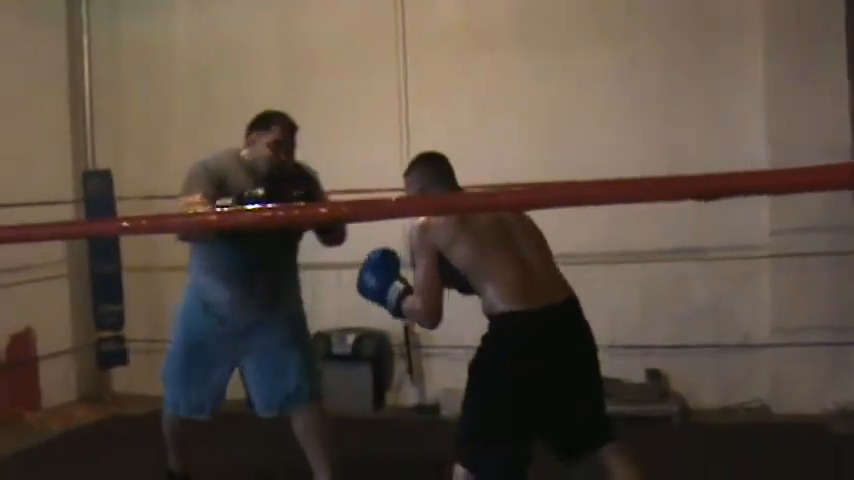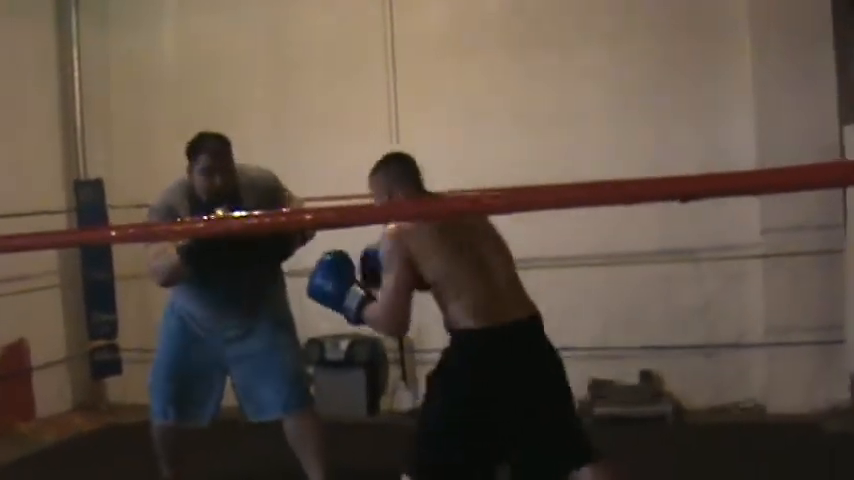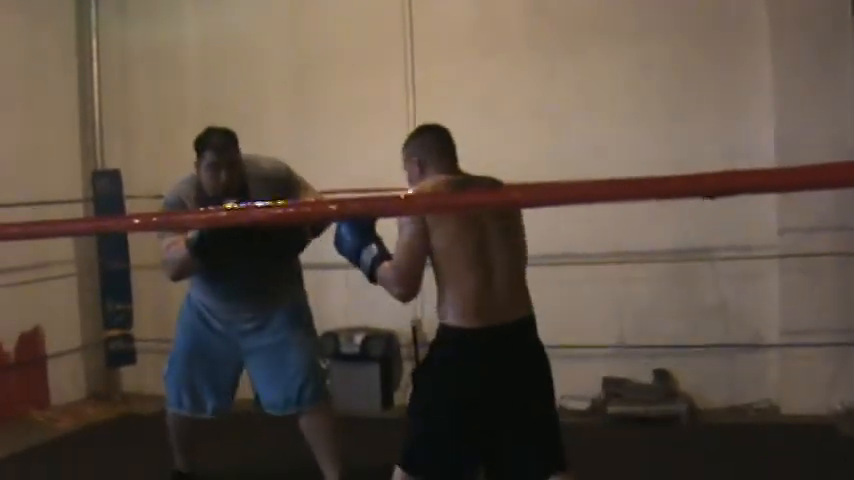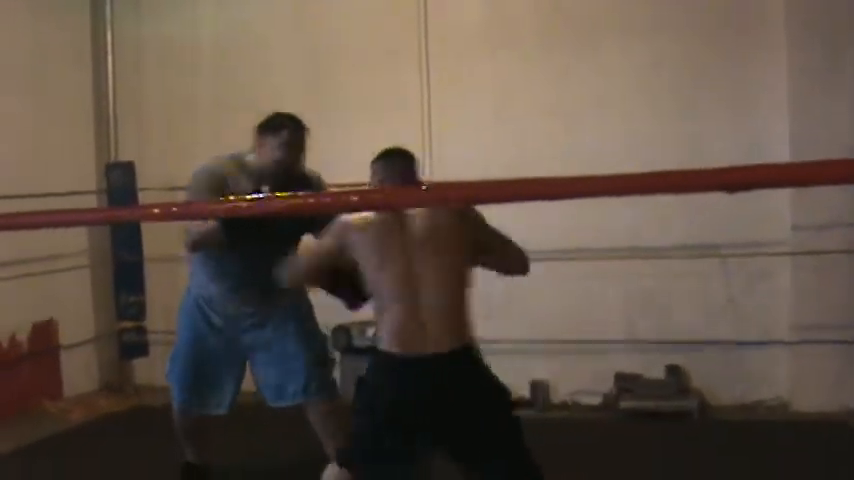
dt=0.5s
person 1, frame 1
left shoulder: (301, 179)
right shoulder: (212, 169)
left elbow: (336, 235)
right wrist: (237, 209)
left hip: (275, 308)
right hip: (211, 306)
left knee: (301, 395)
right knee: (181, 394)
person 1, frame 2
left shoulder: (261, 183)
right shoulder: (169, 205)
right elbow: (160, 273)
left wrist: (285, 238)
right wrist: (196, 248)
left hip: (260, 316)
right hip: (193, 320)
left knee: (293, 400)
right knee: (166, 405)
person 1, frame 3
left shoulder: (272, 174)
right shoulder: (179, 199)
right elbow: (172, 266)
left wrist: (297, 231)
right wrist: (204, 239)
left hip: (277, 308)
right hip: (209, 311)
left knee: (307, 393)
right knee: (181, 394)
person 1, frame 4
left shoulder: (306, 183)
right shoulder: (214, 175)
right elbow: (193, 240)
right wrist: (240, 217)
left hip: (279, 303)
right hip: (211, 304)
left knee: (314, 387)
right knee: (186, 392)
person 2, frame 1
left shoulder: (426, 226)
left elbow: (427, 315)
left wrist: (391, 292)
left hip: (518, 333)
right hip: (567, 321)
right knee: (600, 438)
person 2, frame 2
left shoulder: (398, 233)
right shoulder: (466, 211)
left elbow: (393, 323)
left wrist: (350, 298)
left hip: (477, 352)
right hip: (528, 340)
person 2, frame 3
left shoulder: (421, 199)
right shoulder: (499, 191)
left elbow: (402, 286)
left wrist: (366, 252)
left hip: (463, 347)
right hip: (519, 339)
person 2, frame 4
left shoulder: (353, 225)
right shoulder: (452, 212)
left elbow: (289, 275)
right elbow: (518, 263)
left hip: (394, 371)
right hip: (456, 370)
